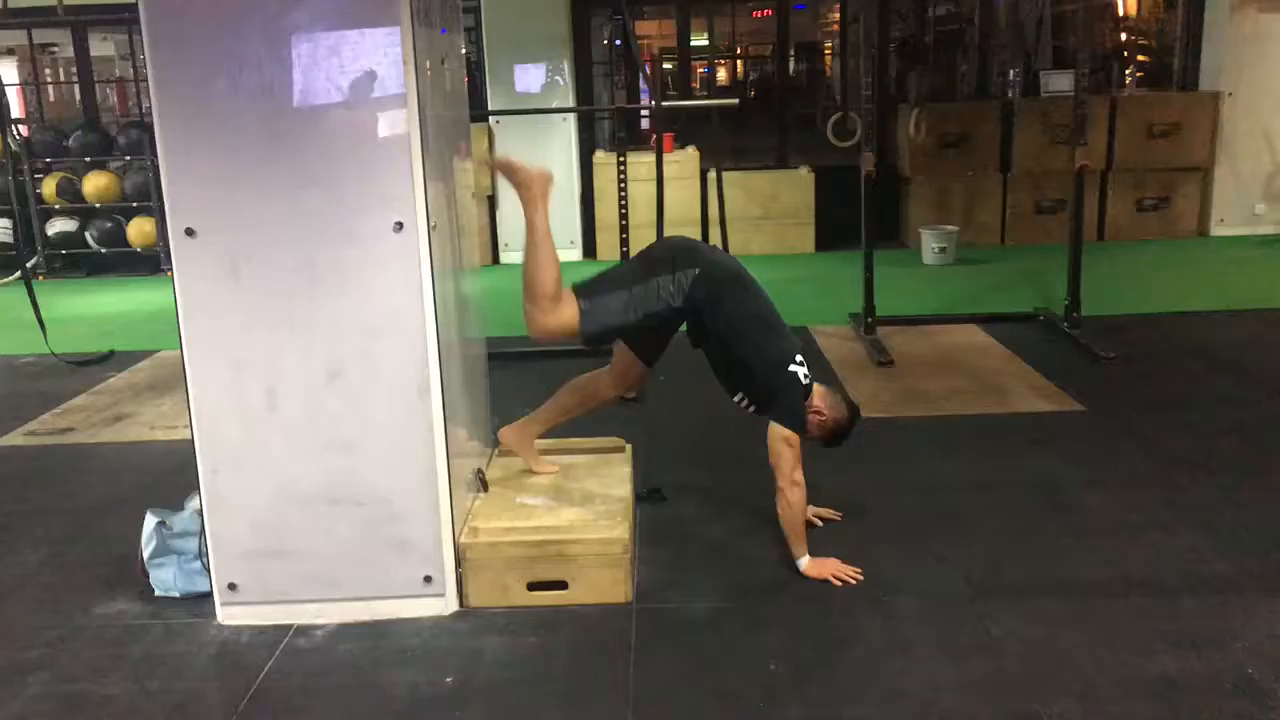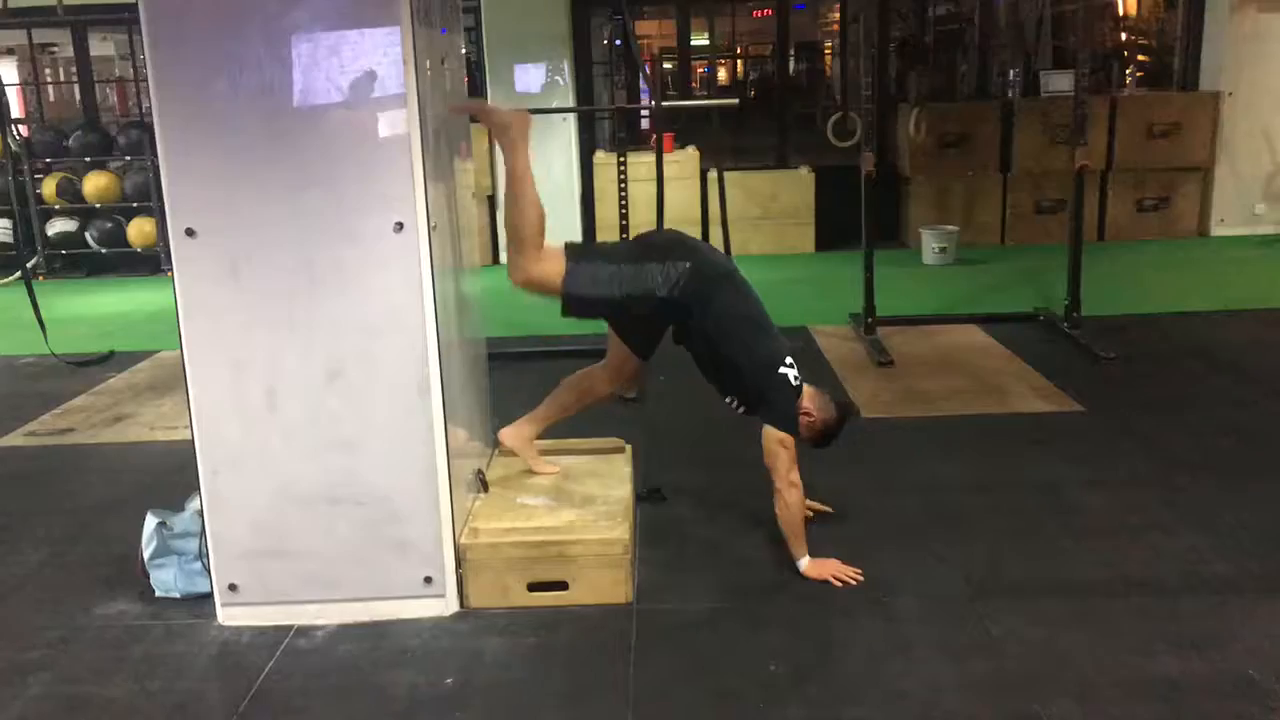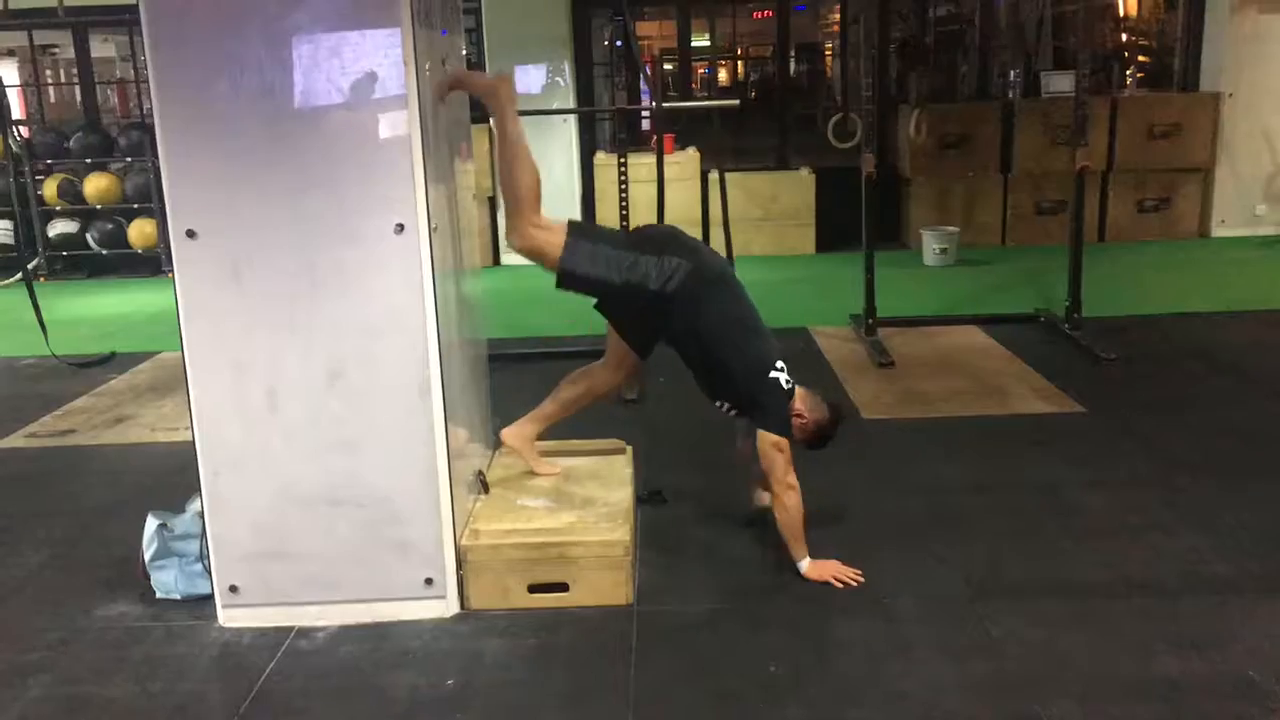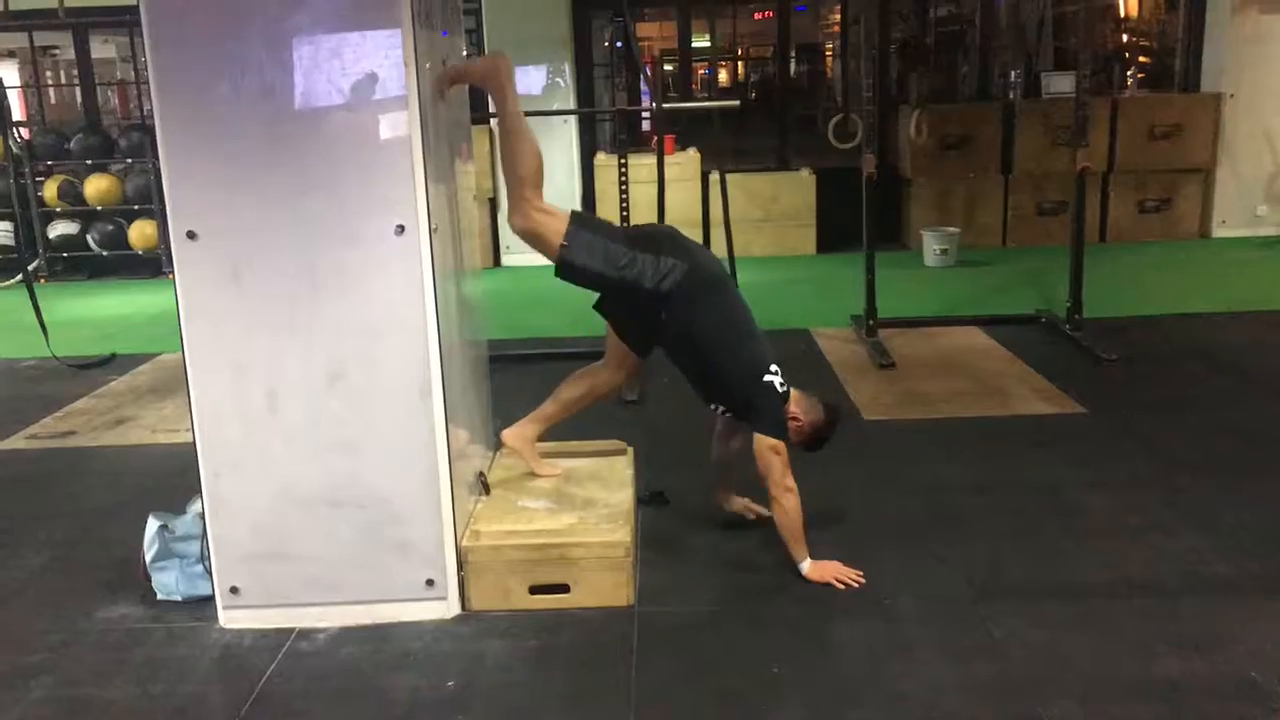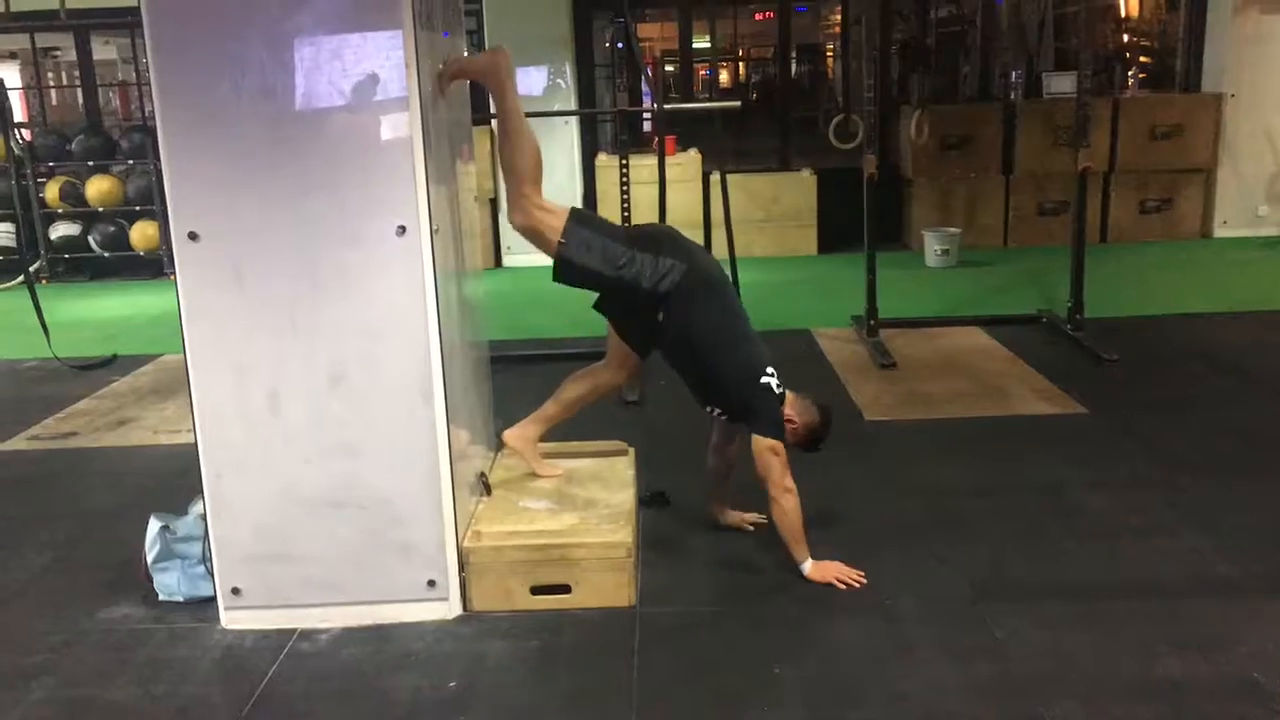
dt=0.1s
person 1, frame 1
left shoulder: (792, 381)
right shoulder: (789, 394)
right elbow: (790, 483)
left wrist: (797, 506)
right wrist: (805, 559)
left hip: (689, 268)
right hip: (686, 278)
left knee: (622, 376)
right knee: (546, 320)
left ankle: (523, 433)
right ankle: (535, 194)
person 1, frame 2
left shoulder: (781, 380)
right shoulder: (780, 396)
right elbow: (786, 483)
left wrist: (788, 493)
right wrist: (804, 558)
left hip: (677, 275)
right hip: (675, 277)
left knee: (616, 375)
right knee: (531, 268)
left ankle: (524, 431)
right ankle: (513, 137)
person 1, frame 3
left shoulder: (767, 388)
right shoulder: (772, 396)
right elbow: (784, 487)
left wrist: (756, 486)
right wrist: (805, 563)
left hip: (671, 276)
right hip: (671, 275)
left knee: (615, 368)
right knee: (526, 233)
left ankle: (524, 430)
right ankle: (500, 100)
person 1, frame 4
left shoulder: (761, 390)
right shoulder: (767, 401)
left elbow: (726, 431)
right elbow: (782, 490)
left wrist: (725, 494)
right wrist: (806, 564)
left hip: (667, 277)
right hip: (667, 276)
left knee: (616, 369)
right knee: (528, 215)
left ankle: (526, 430)
right ankle: (499, 81)
person 1, frame 5
left shoulder: (748, 396)
right shoulder: (763, 404)
left elbow: (723, 441)
right elbow: (781, 490)
left wrist: (721, 508)
right wrist: (808, 565)
left hip: (671, 274)
right hip: (665, 275)
left knee: (617, 369)
right knee: (528, 210)
left ankle: (529, 431)
right ankle: (498, 76)
